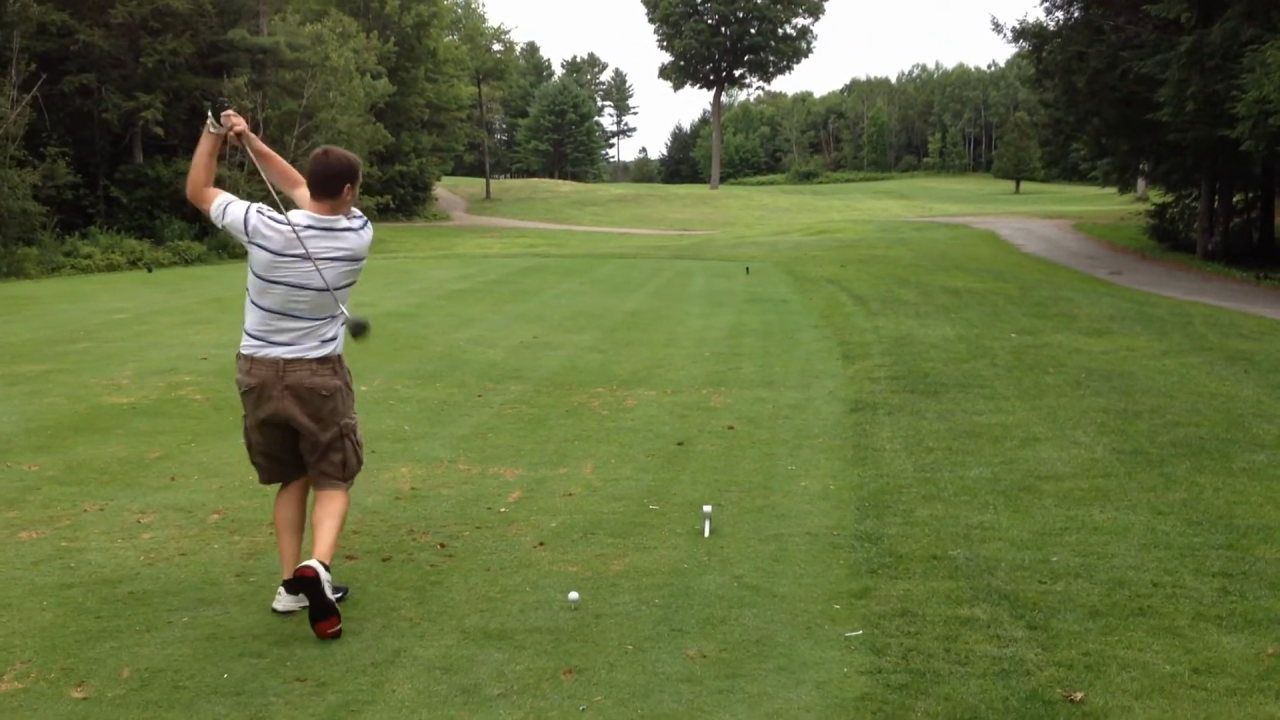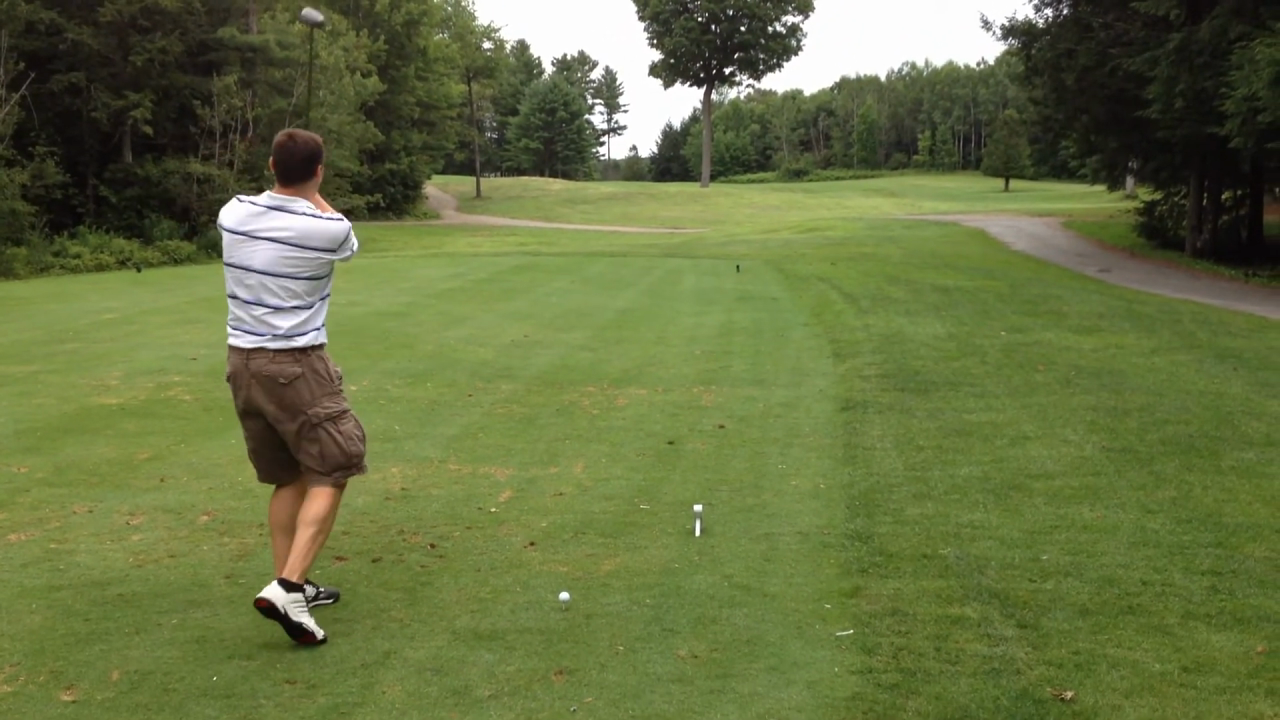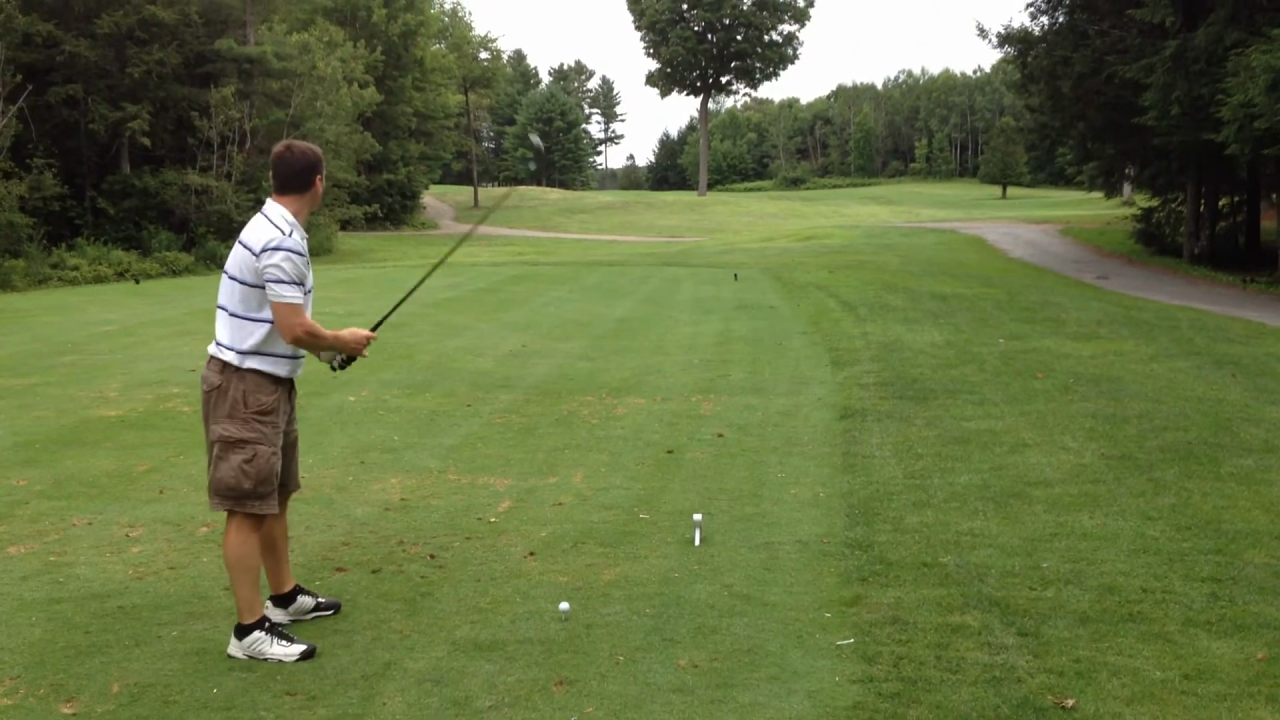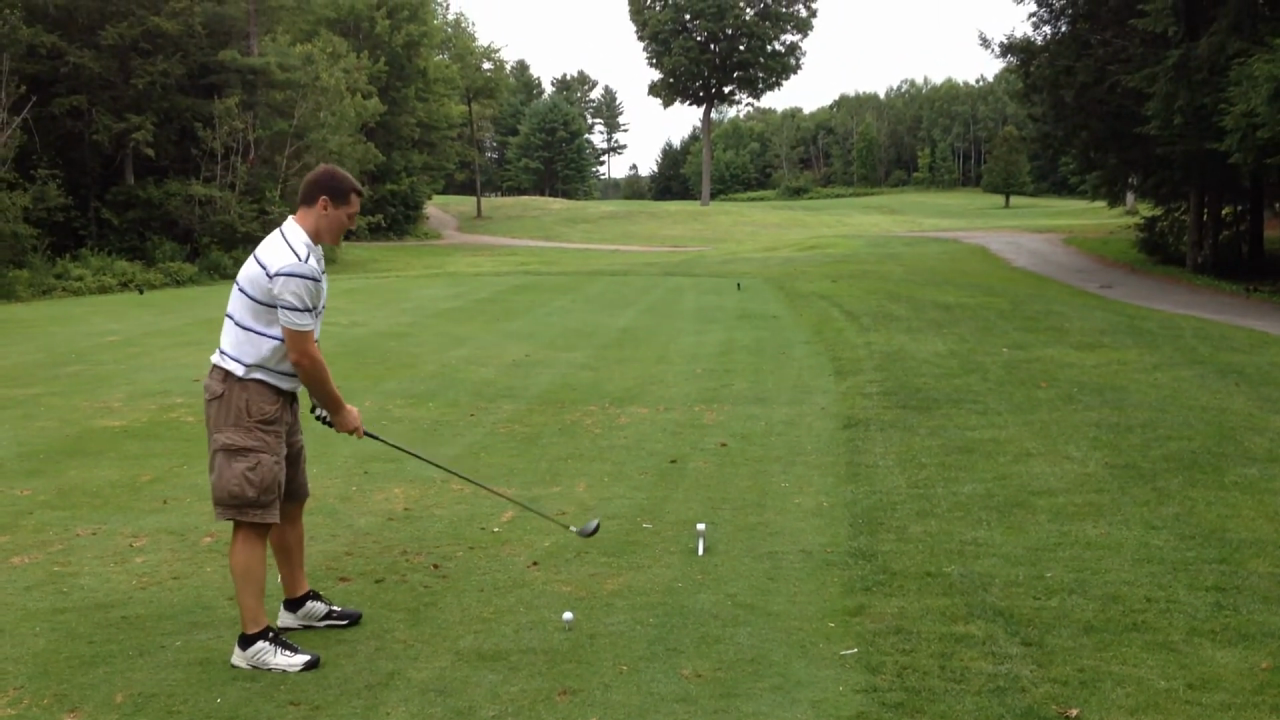
dt=0.5s
person 1, frame 1
left shoulder: (266, 228)
right shoulder: (358, 232)
left elbow: (198, 192)
right elbow: (302, 192)
left wrist: (213, 131)
right wrist: (251, 141)
left hip: (260, 373)
right hip: (319, 375)
left knee: (291, 477)
right knee: (333, 479)
left ankle: (293, 583)
right ankle: (317, 566)
person 1, frame 2
left shoulder: (235, 212)
right shoulder: (325, 228)
left wrist: (292, 192)
right wrist: (315, 197)
left hip: (245, 362)
right hip: (294, 365)
left knee: (291, 477)
right knee: (331, 472)
left ankle: (289, 582)
right ankle: (286, 587)
person 1, frame 3
left shoulder: (271, 226)
right shoulder: (281, 242)
right elbow: (295, 330)
left wrist: (331, 344)
right wrist: (345, 340)
left hip: (264, 379)
right hip: (246, 383)
left knee: (274, 496)
right knee: (248, 505)
left ankle: (284, 597)
right ankle: (249, 629)
person 1, frame 4
left shoulder: (301, 247)
right shoulder: (295, 266)
left elbow: (303, 343)
right elbow: (302, 355)
left wrist: (326, 400)
right wrist: (339, 410)
left hip: (271, 392)
right hip: (246, 393)
left knee: (288, 501)
right knee: (255, 516)
left ankle: (299, 602)
right ankle: (254, 639)
